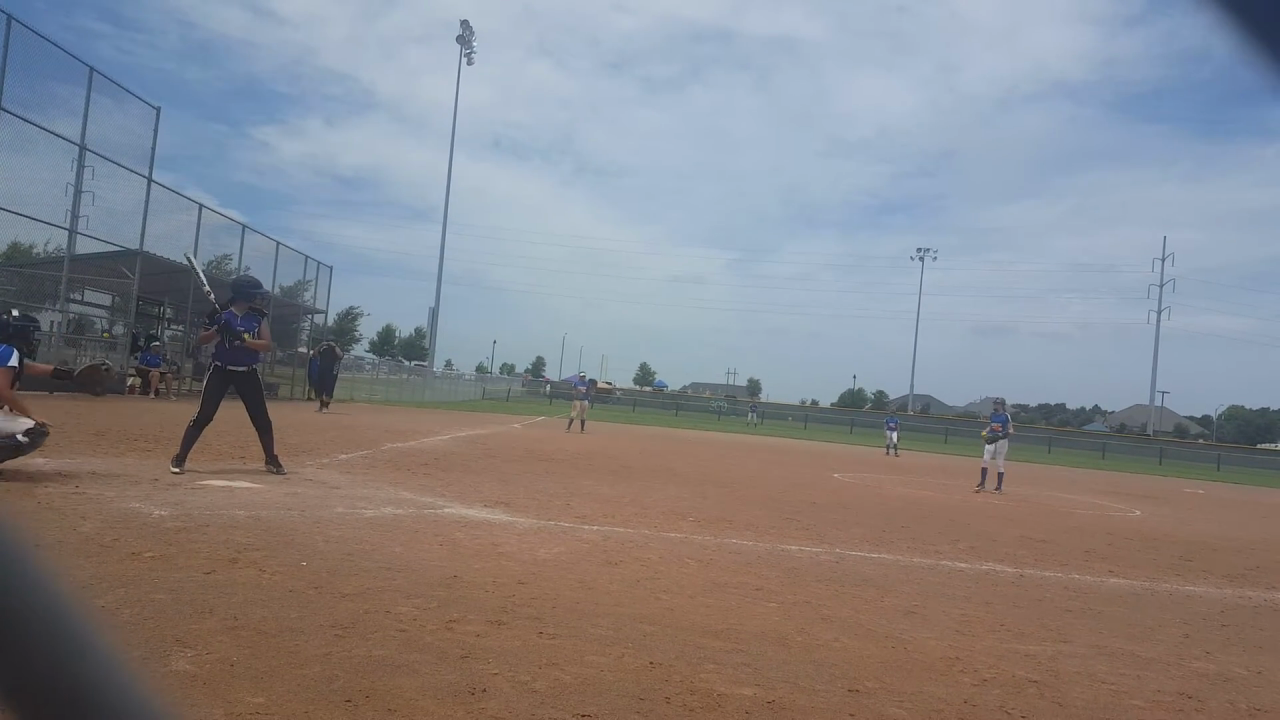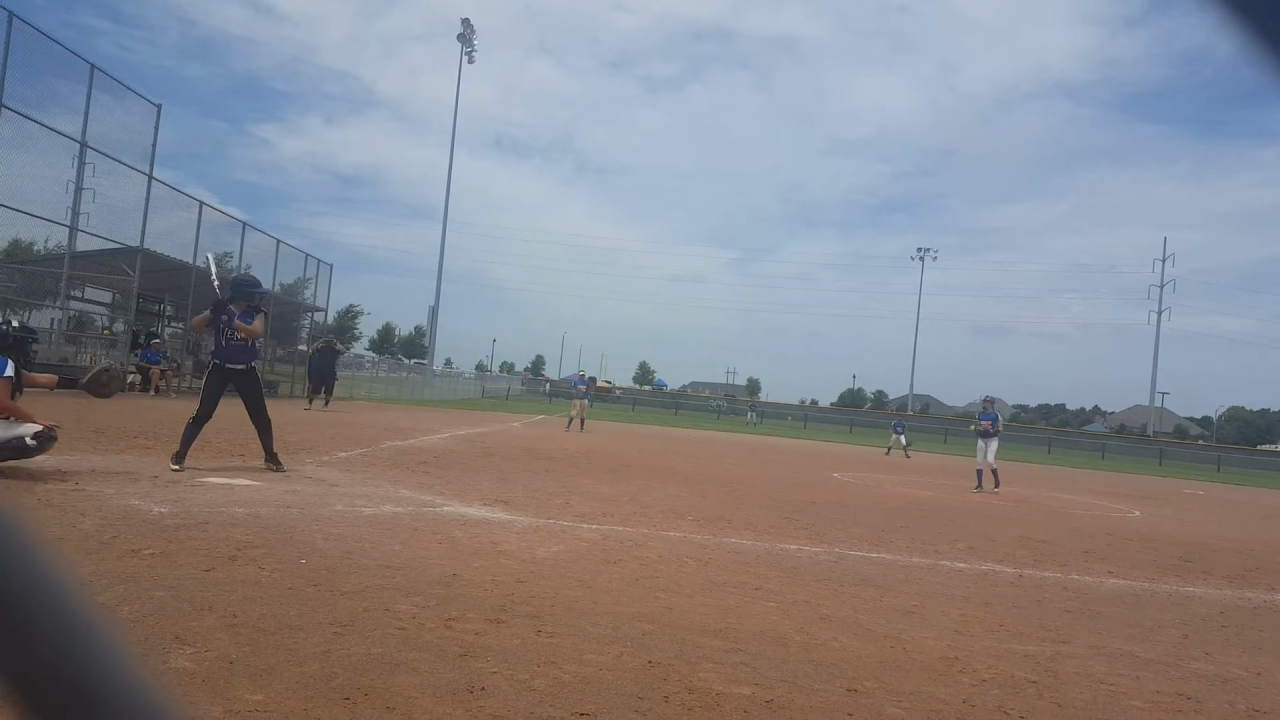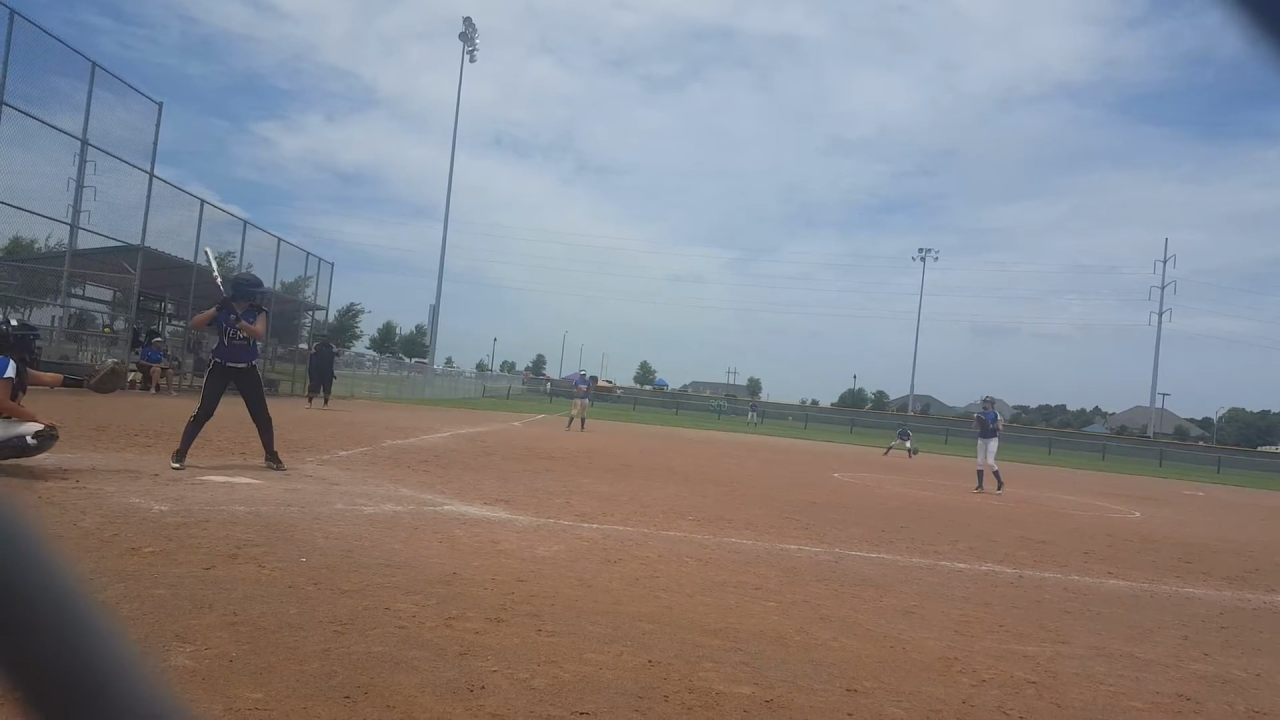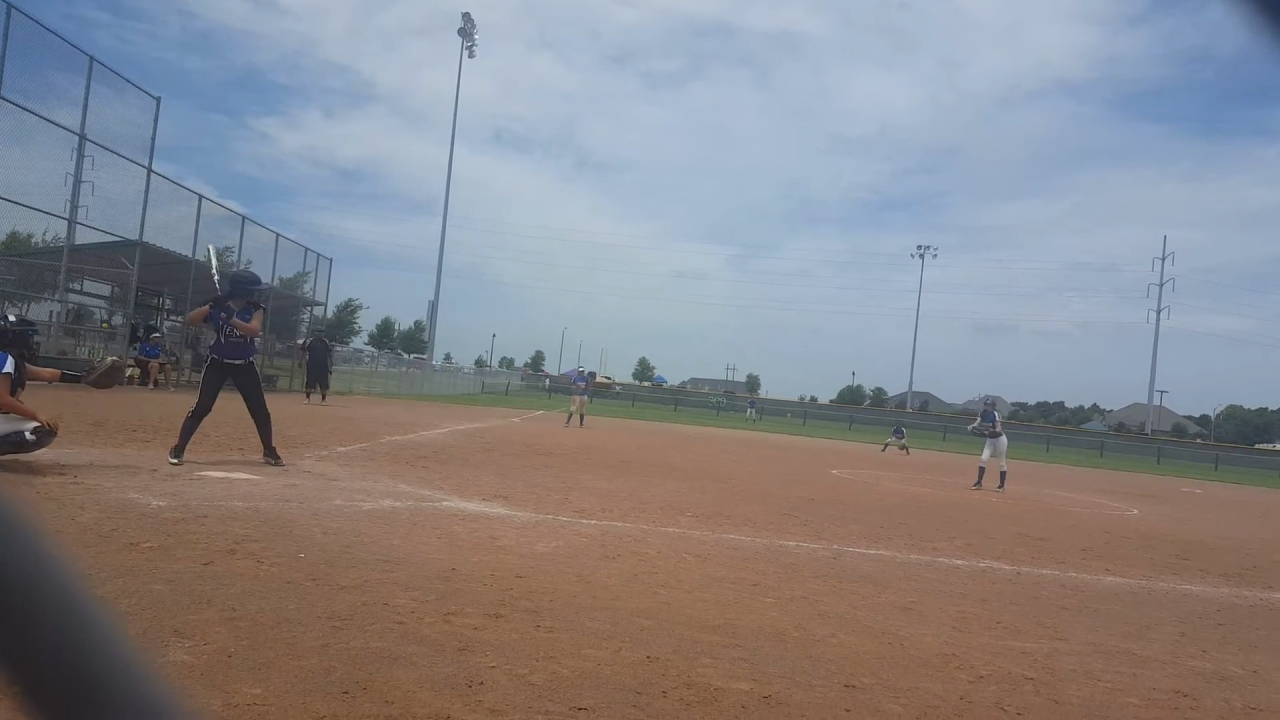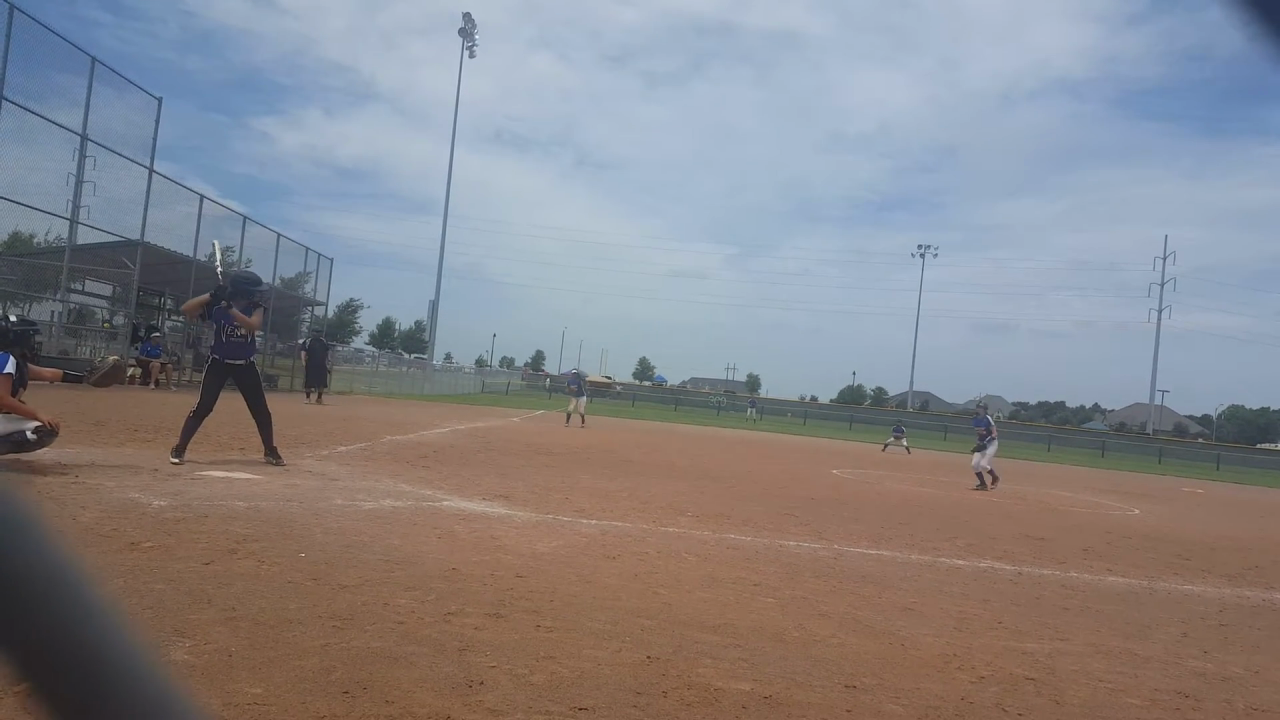
dt=0.4s
person 1, frame 1
left shoulder: (259, 316)
right shoulder: (220, 313)
left elbow: (267, 344)
right elbow: (201, 340)
left wrist: (241, 339)
right wrist: (217, 329)
left hip: (248, 373)
right hip: (220, 370)
left knee: (262, 418)
right knee: (204, 415)
left ankle: (271, 460)
right ankle: (179, 458)
person 1, frame 2
left shoulder: (257, 313)
right shoulder: (218, 310)
left elbow: (258, 333)
right elbow: (194, 326)
left wrist: (230, 319)
right wrist: (212, 310)
left hip: (247, 370)
right hip: (219, 368)
left knee: (261, 416)
right knee: (202, 413)
left ankle: (271, 457)
right ankle: (179, 455)
person 1, frame 3
left shoulder: (258, 312)
right shoulder: (221, 309)
left elbow: (260, 335)
right elbow: (194, 325)
left wrist: (237, 319)
right wrist: (217, 309)
left hip: (247, 369)
right hip: (220, 367)
left knee: (262, 414)
right knee: (204, 411)
left ankle: (271, 456)
right ankle: (180, 454)
person 1, frame 4
left shoulder: (255, 309)
right shoulder: (218, 306)
left elbow: (254, 331)
right elbow: (190, 321)
left wrist: (229, 317)
right wrist: (211, 306)
left hip: (245, 365)
right hip: (217, 363)
left knee: (260, 410)
right knee: (201, 407)
left ankle: (269, 451)
right ankle: (178, 449)
person 1, frame 5
left shoulder: (256, 308)
right shoulder: (216, 305)
left elbow: (253, 326)
right elbow: (186, 310)
left wrist: (229, 307)
right wrist: (211, 295)
left hip: (246, 365)
right hip: (218, 363)
left knee: (261, 410)
right knee: (203, 407)
left ankle: (270, 451)
right ankle: (179, 449)
